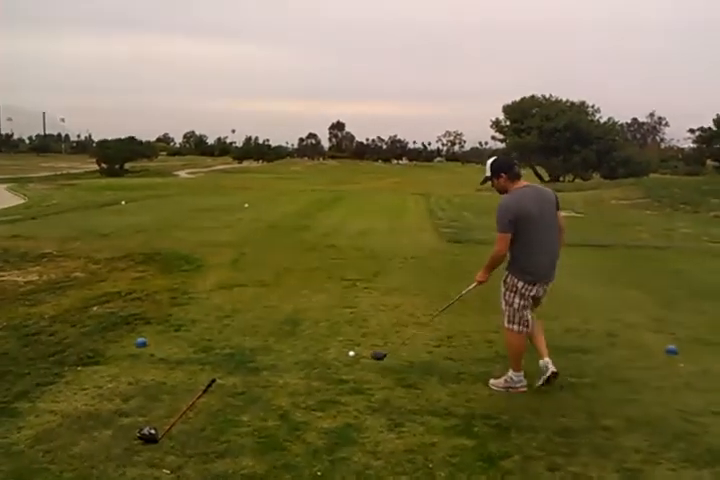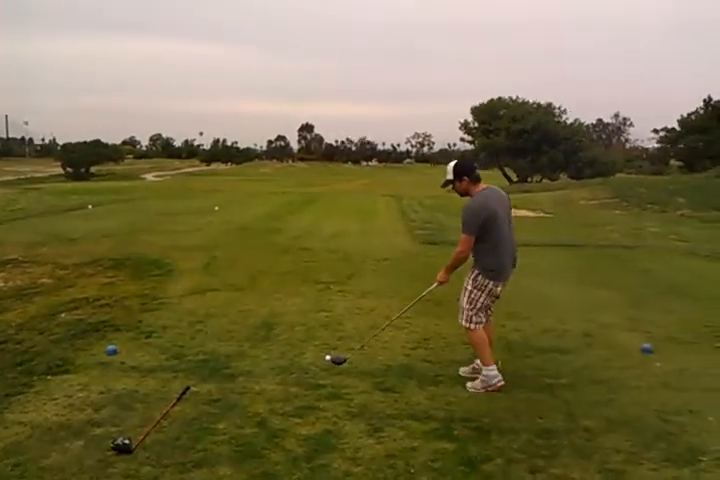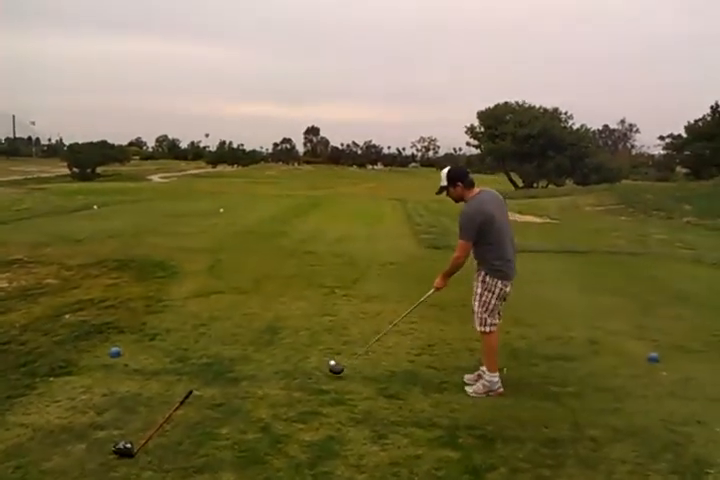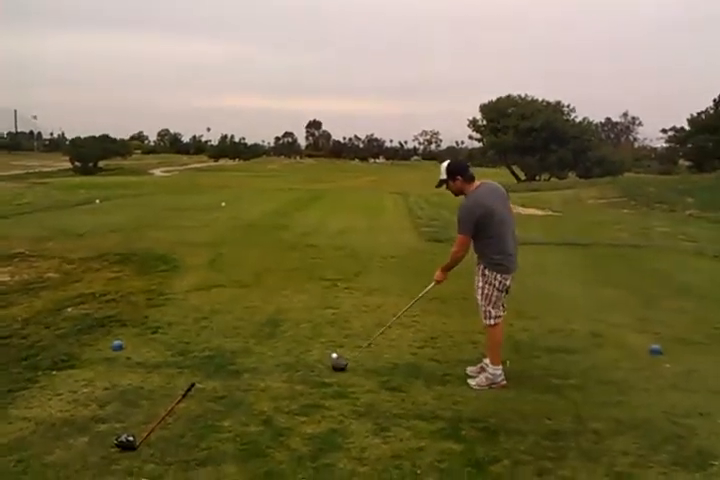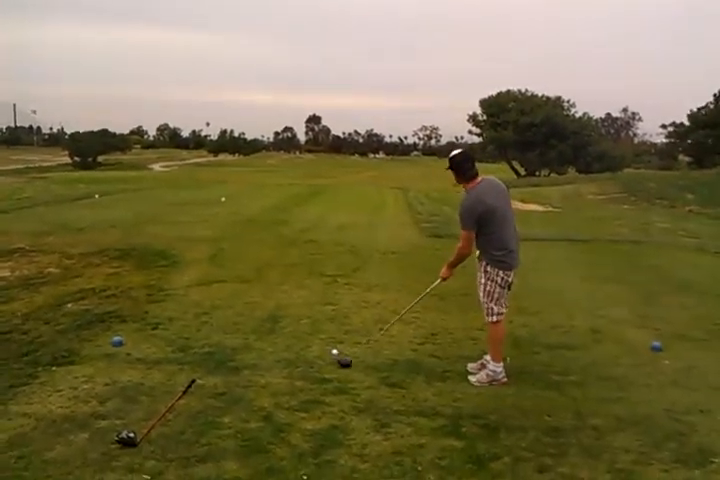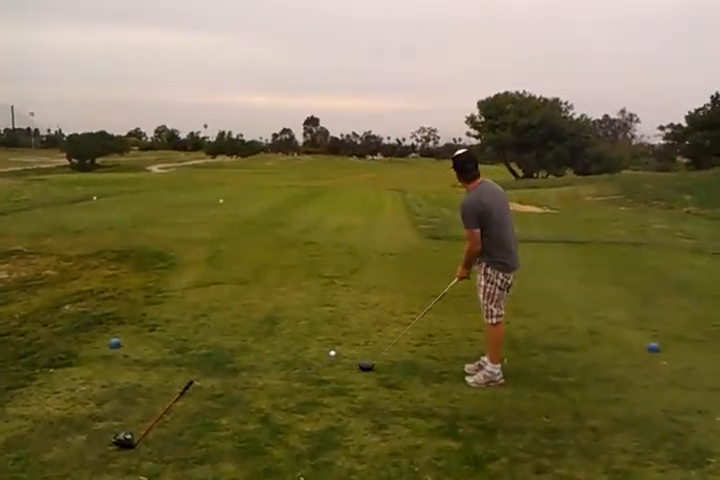
dt=0.4s
person 1, frame 1
left shoulder: (508, 205)
right shoulder: (548, 193)
left elbow: (501, 250)
right elbow: (561, 229)
left wrist: (486, 272)
left hip: (522, 275)
right hip: (547, 272)
left knee: (514, 326)
right knee: (527, 318)
left ankle: (516, 378)
right ankle: (546, 363)
person 1, frame 2
left shoulder: (473, 207)
right shoulder: (499, 193)
left elbow: (463, 250)
right elbow: (509, 226)
left wrist: (447, 271)
left hip: (487, 272)
right hip: (503, 267)
left knee: (471, 322)
right knee: (483, 318)
left ankle: (491, 375)
right ankle: (484, 363)
person 1, frame 3
left shoulder: (470, 212)
right shoulder: (493, 195)
left elbow: (461, 256)
left wrist: (444, 277)
left hip: (492, 273)
right hip: (502, 267)
left knee: (486, 326)
right knee: (489, 323)
left ankle: (492, 381)
right ankle: (487, 370)
person 1, frame 4
left shoulder: (469, 206)
right shoulder: (495, 187)
left elbow: (460, 250)
right elbow: (507, 218)
left wrist: (443, 271)
left hip: (493, 266)
right hip: (505, 259)
left knee: (492, 318)
right knee: (493, 316)
left ankle: (495, 373)
right ankle: (490, 362)
person 1, frame 5
left shoulder: (470, 203)
right shoulder: (496, 183)
left elbow: (465, 246)
left wrist: (449, 267)
left hip: (495, 263)
right hip: (506, 256)
left knee: (494, 315)
right knee: (494, 313)
left ankle: (496, 370)
right ankle: (491, 359)
person 1, frame 6
left shoulder: (470, 203)
right shoulder: (493, 187)
left elbow: (474, 245)
left wrist: (465, 267)
right wrist: (473, 263)
left hip: (494, 264)
right hip: (502, 258)
left knee: (493, 317)
right knee: (491, 315)
left ankle: (493, 371)
right ankle: (489, 360)
